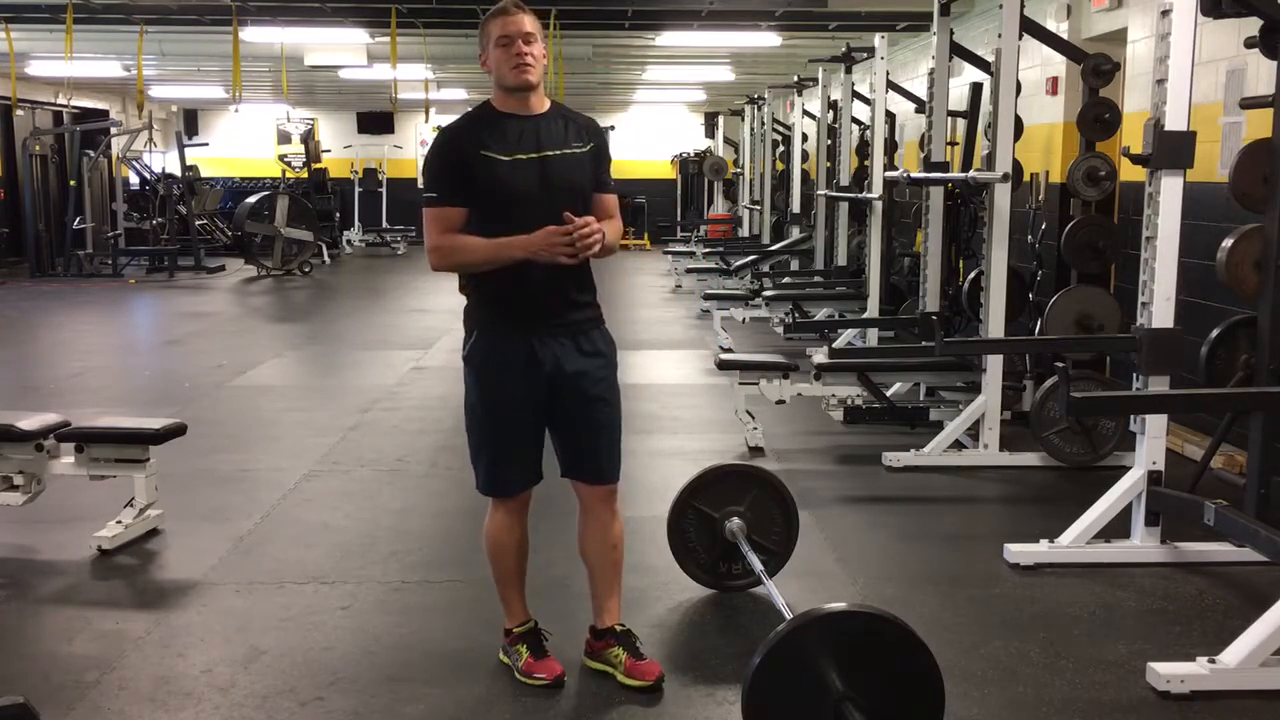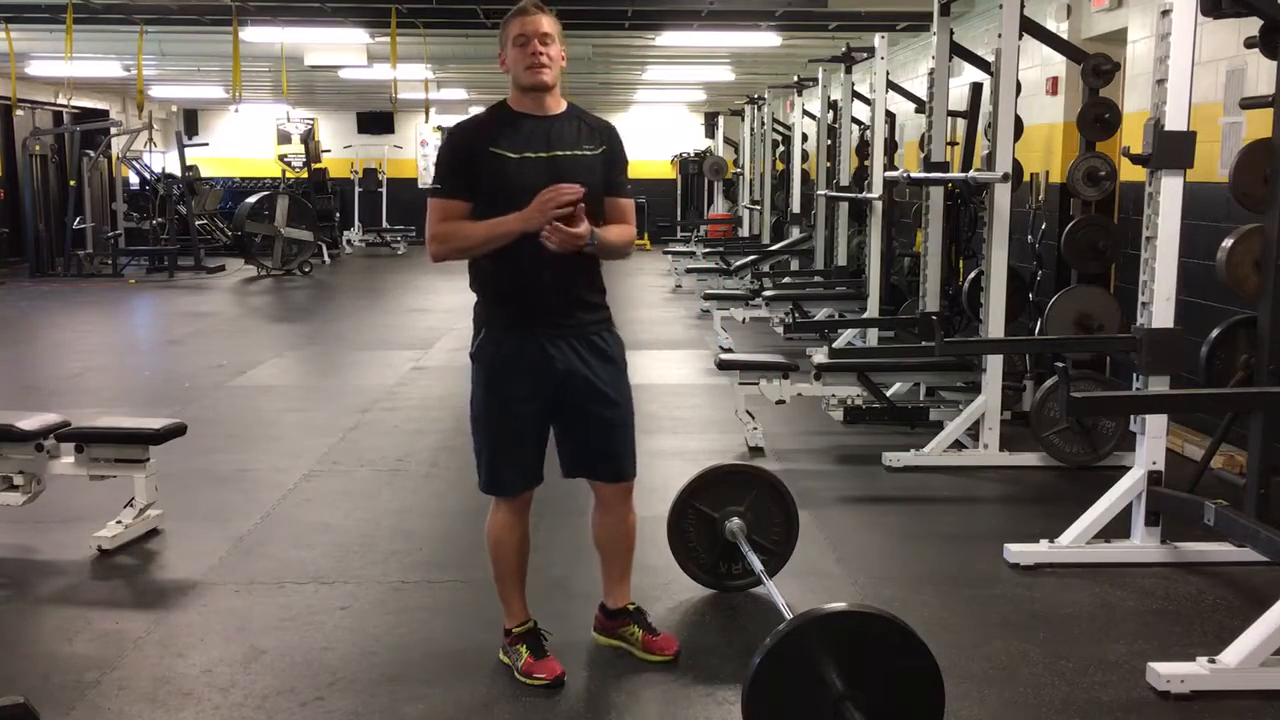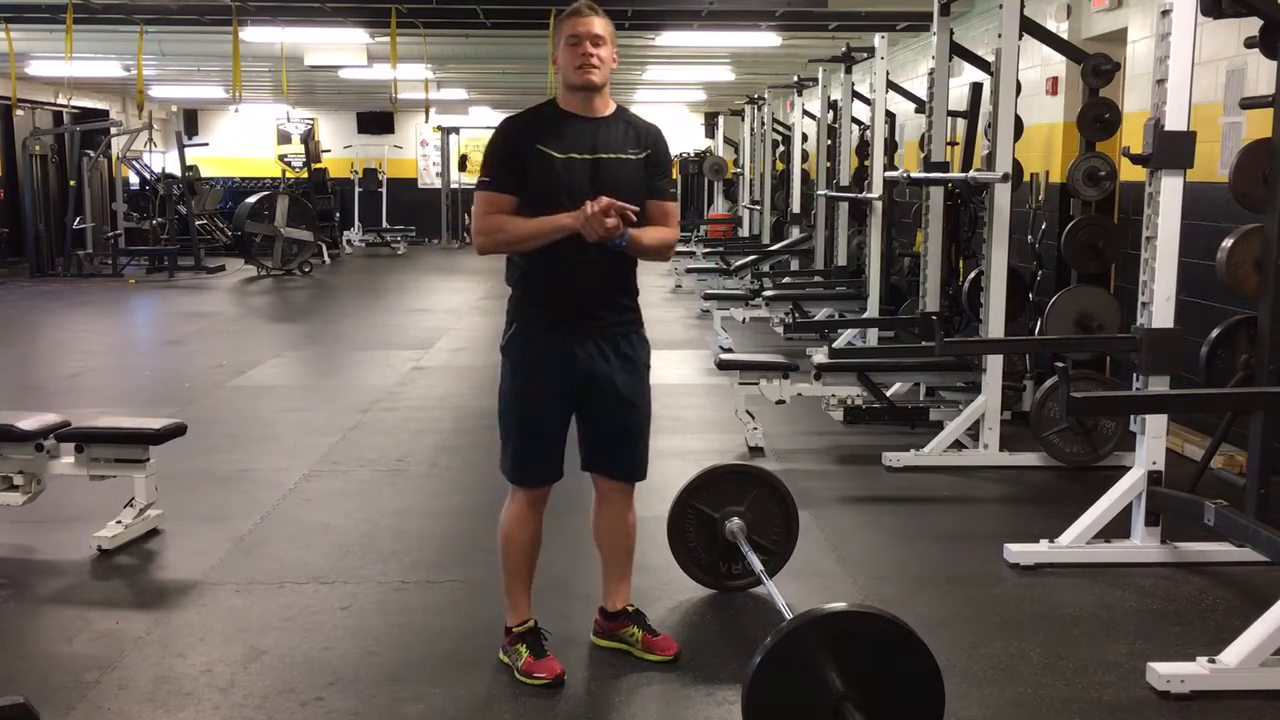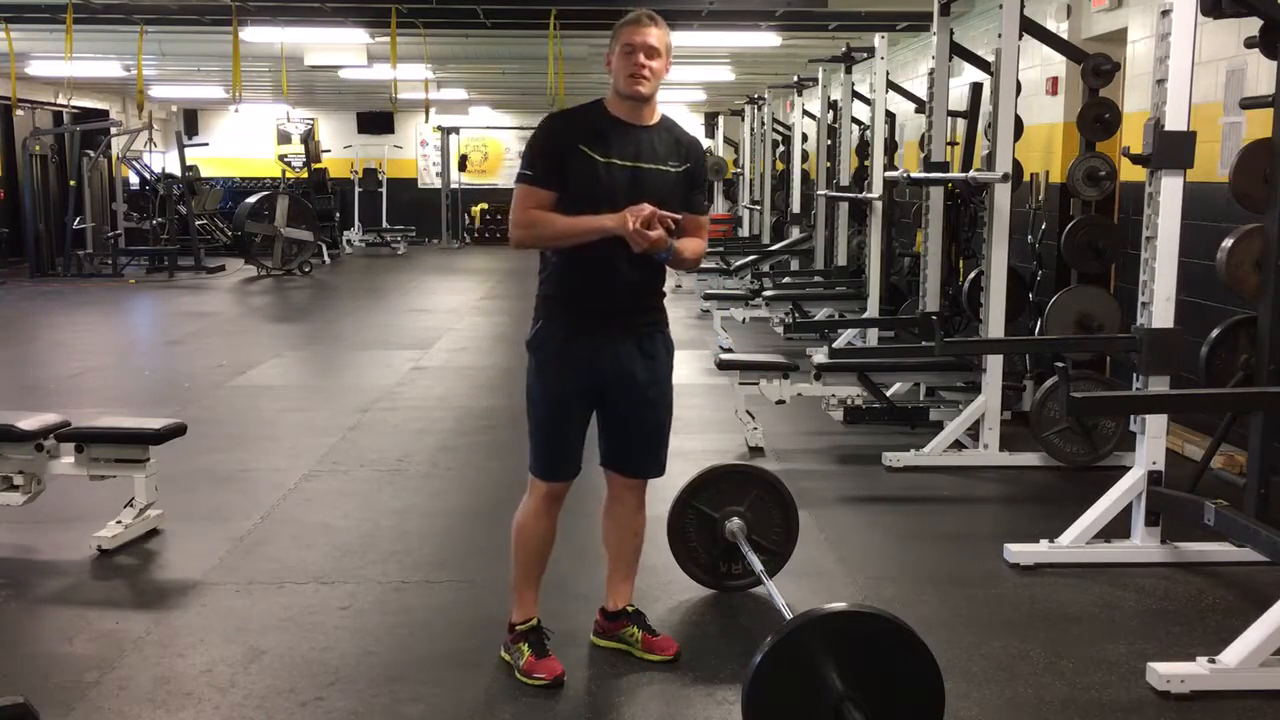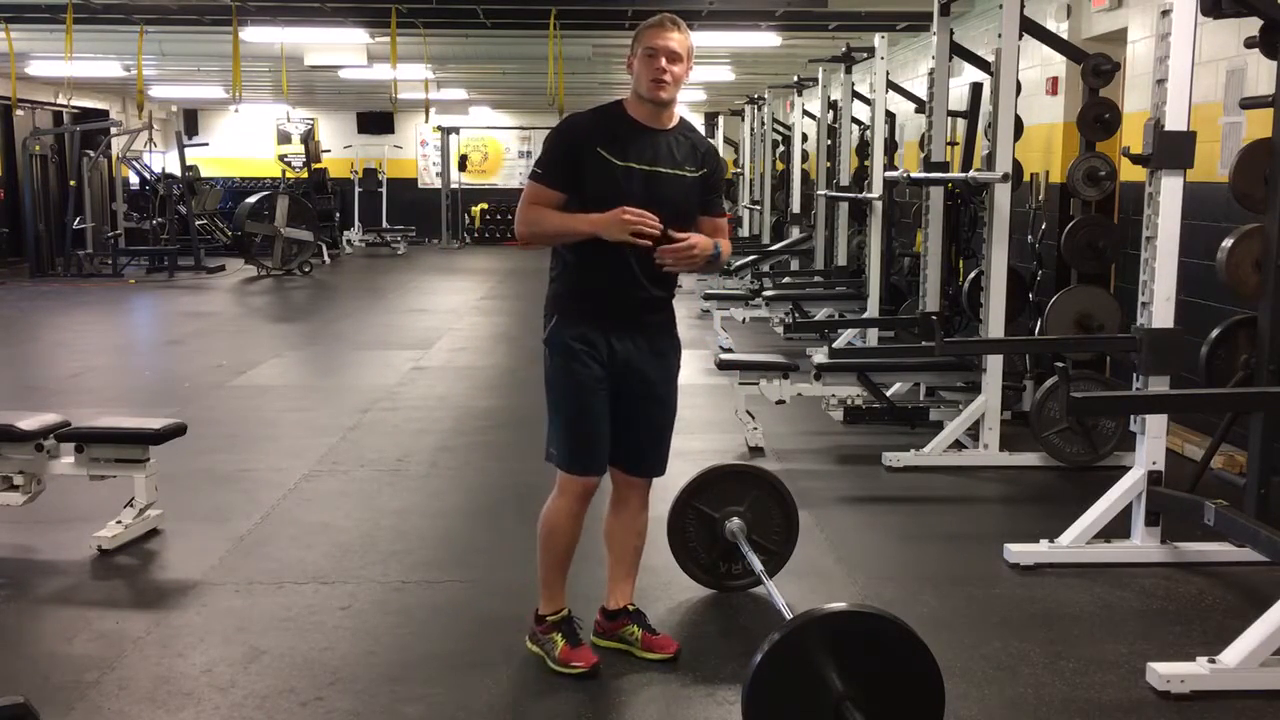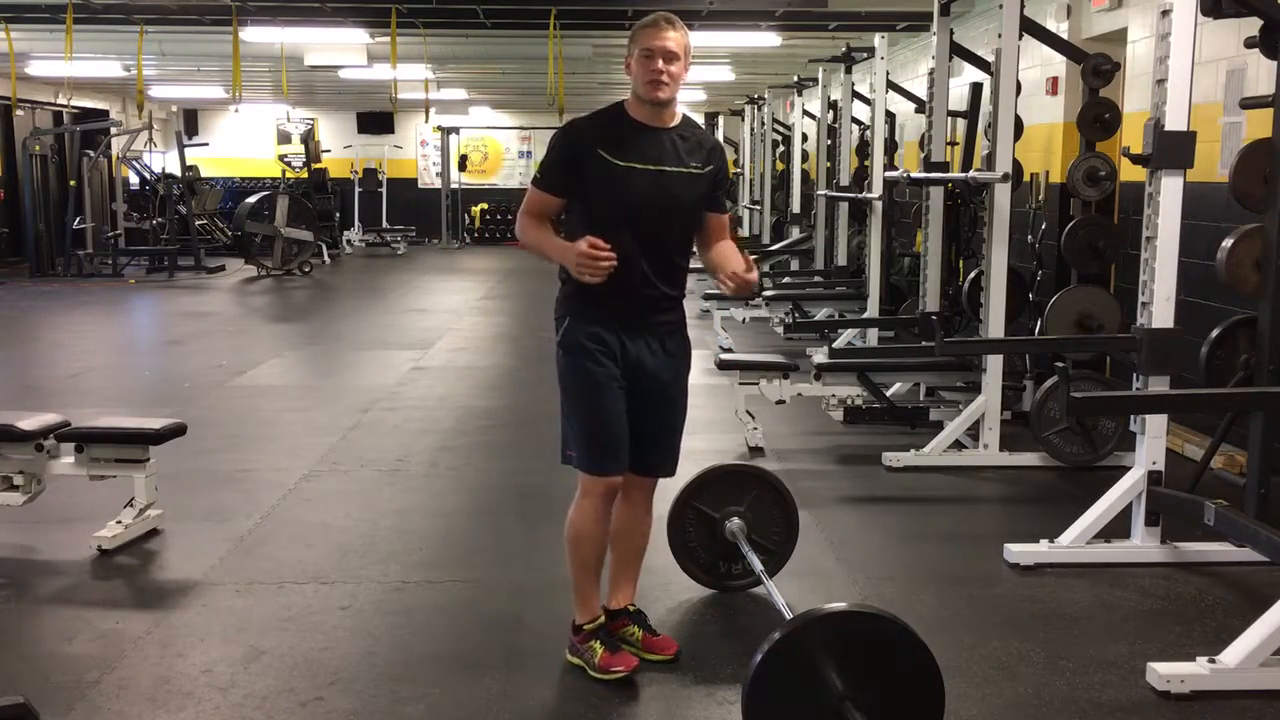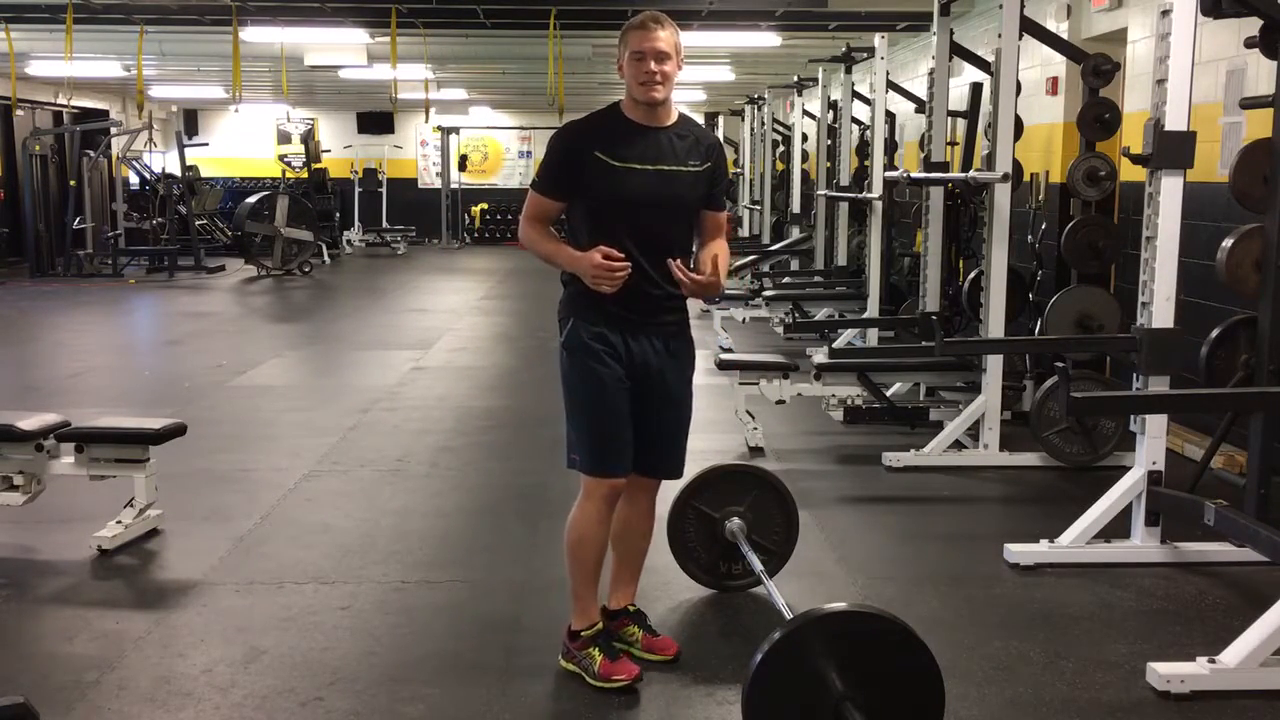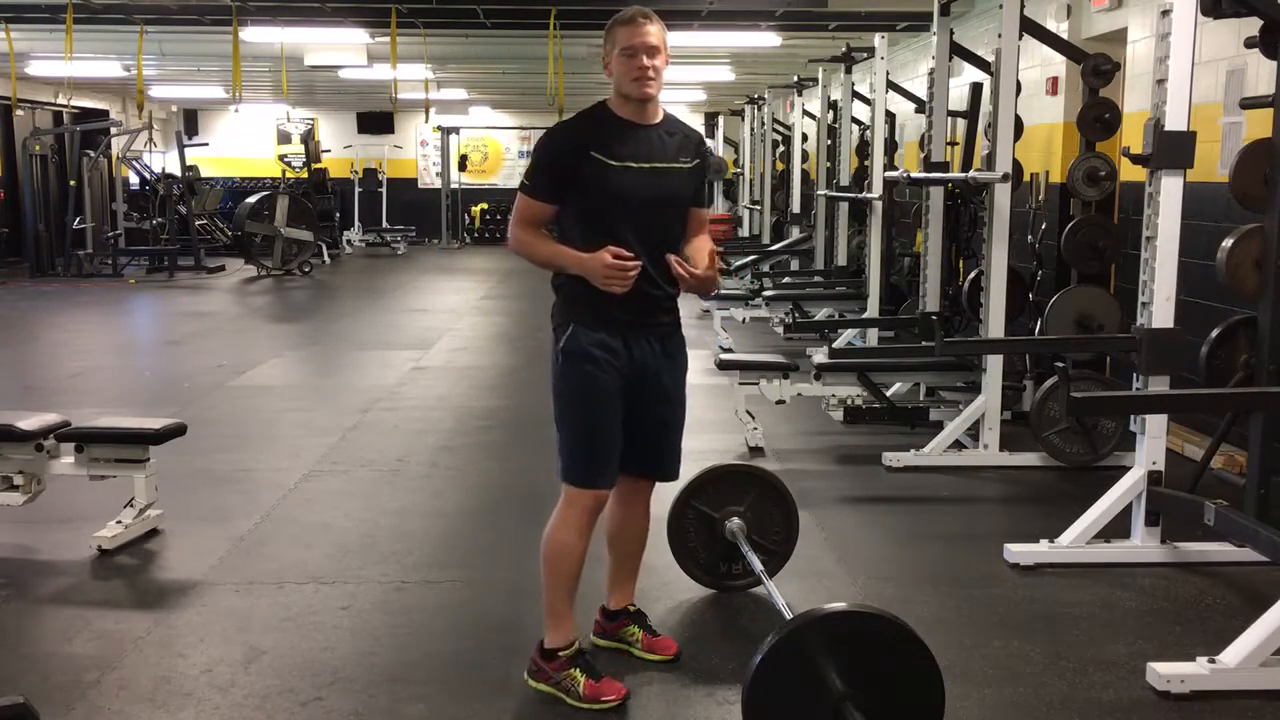
dt=0.4s
person 1, frame 1
left shoulder: (584, 133)
right shoulder: (460, 142)
left elbow: (612, 220)
right elbow: (440, 249)
left wrist: (599, 234)
right wrist: (527, 245)
left hip: (582, 335)
right hip: (502, 342)
left knee: (600, 490)
right knee: (511, 497)
left ankle: (607, 634)
right ankle: (519, 633)
person 1, frame 2
left shoulder: (599, 136)
right shoulder: (472, 139)
left elbow: (626, 233)
right elbow: (440, 240)
left wrist: (587, 237)
right wrist: (525, 217)
left hip: (590, 335)
right hip: (510, 341)
left knee: (615, 484)
right knee: (512, 496)
left ankle: (617, 610)
right ankle: (518, 631)
person 1, frame 3
left shoulder: (645, 139)
right shoulder: (520, 134)
left elbow: (666, 237)
right elbow: (485, 233)
left wrist: (620, 234)
right wrist: (571, 219)
left hip: (618, 336)
right hip: (540, 335)
left knee: (618, 483)
right knee: (530, 489)
left ankle: (616, 612)
right ankle: (519, 629)
person 1, frame 4
left shoulder: (684, 150)
right shoulder: (563, 132)
left elbow: (696, 243)
right elbow: (522, 226)
left wrist: (663, 245)
right wrist: (615, 222)
left hip: (643, 336)
right hip: (567, 332)
left knee: (630, 481)
right knee: (549, 484)
left ankle: (617, 613)
right ankle: (522, 627)
person 1, frame 5
left shoulder: (700, 155)
right shoulder: (581, 133)
left elbow: (720, 241)
right elbow: (527, 221)
left wrist: (705, 251)
right wrist: (597, 222)
left hip: (652, 334)
right hip: (580, 328)
left knee: (635, 480)
right knee: (578, 479)
left ankle: (618, 612)
right ankle: (550, 619)
person 1, frame 6
left shoulder: (705, 151)
right shoulder: (584, 137)
left elbow: (714, 237)
right elbow: (528, 222)
left wrist: (734, 269)
right wrist: (564, 252)
left hip: (663, 333)
right hip: (592, 330)
left knee: (642, 481)
right knee: (601, 481)
left ankle: (620, 612)
right ankle: (585, 627)
person 1, frame 7
left shoulder: (704, 148)
right shoulder: (581, 140)
left elbow: (713, 233)
right elbow: (531, 225)
left wrist: (714, 274)
right wrist: (577, 261)
left hip: (667, 333)
right hip: (595, 329)
left knee: (645, 481)
right knee: (603, 483)
left ankle: (621, 612)
right ankle: (582, 633)
person 1, frame 8
left shoulder: (688, 145)
right shoulder: (572, 139)
right elbow: (521, 232)
left wrist: (703, 269)
right wrist: (584, 263)
left hip: (660, 333)
right hip: (590, 333)
left knee: (639, 482)
right knee: (587, 491)
left ankle: (617, 613)
right ankle: (554, 651)
